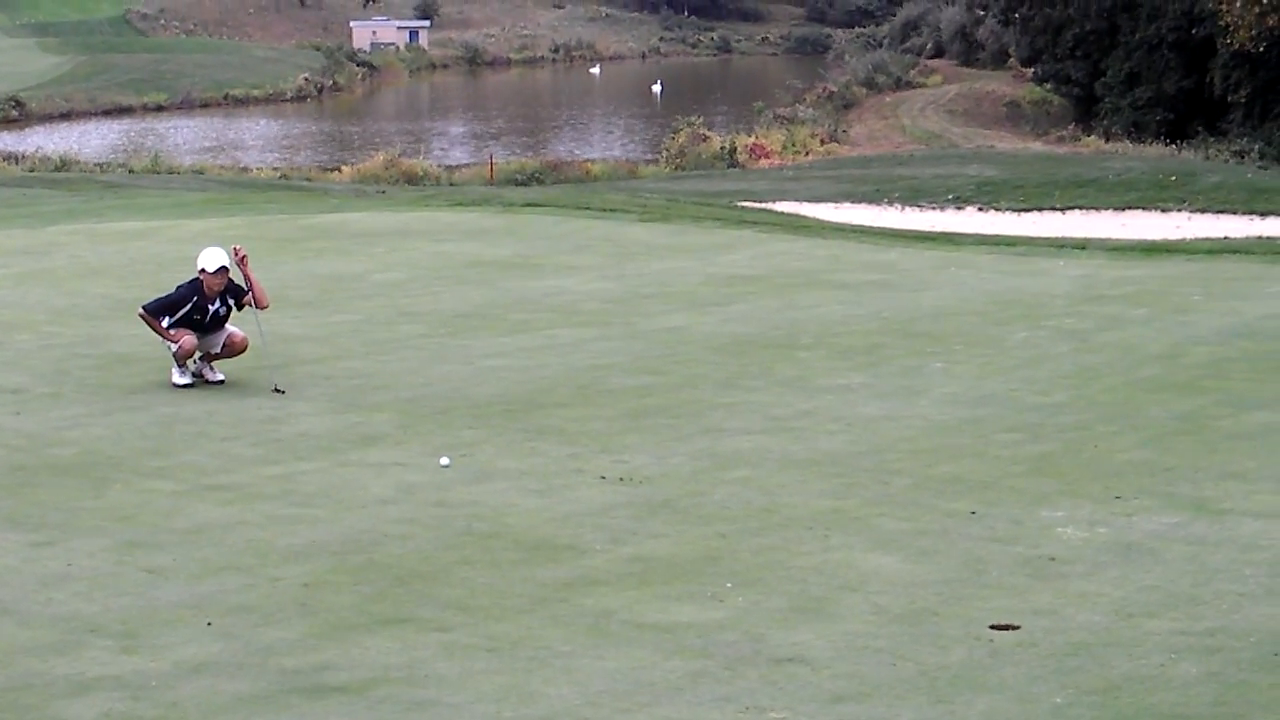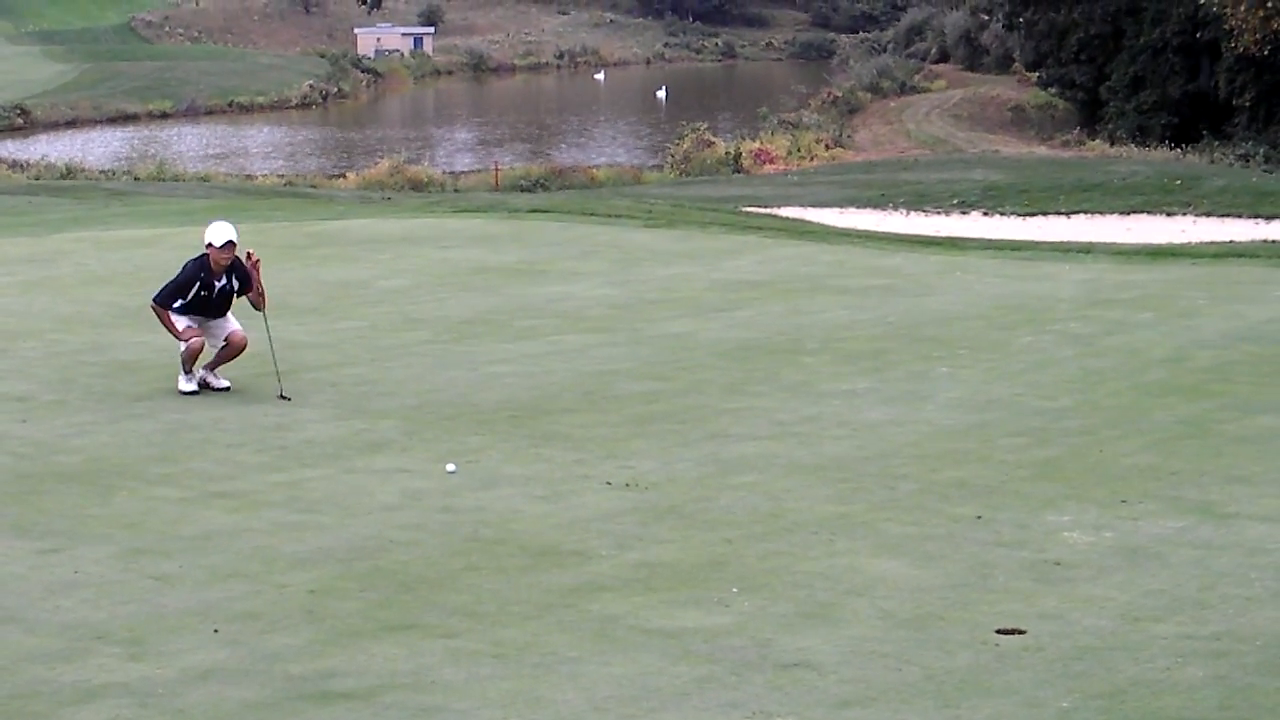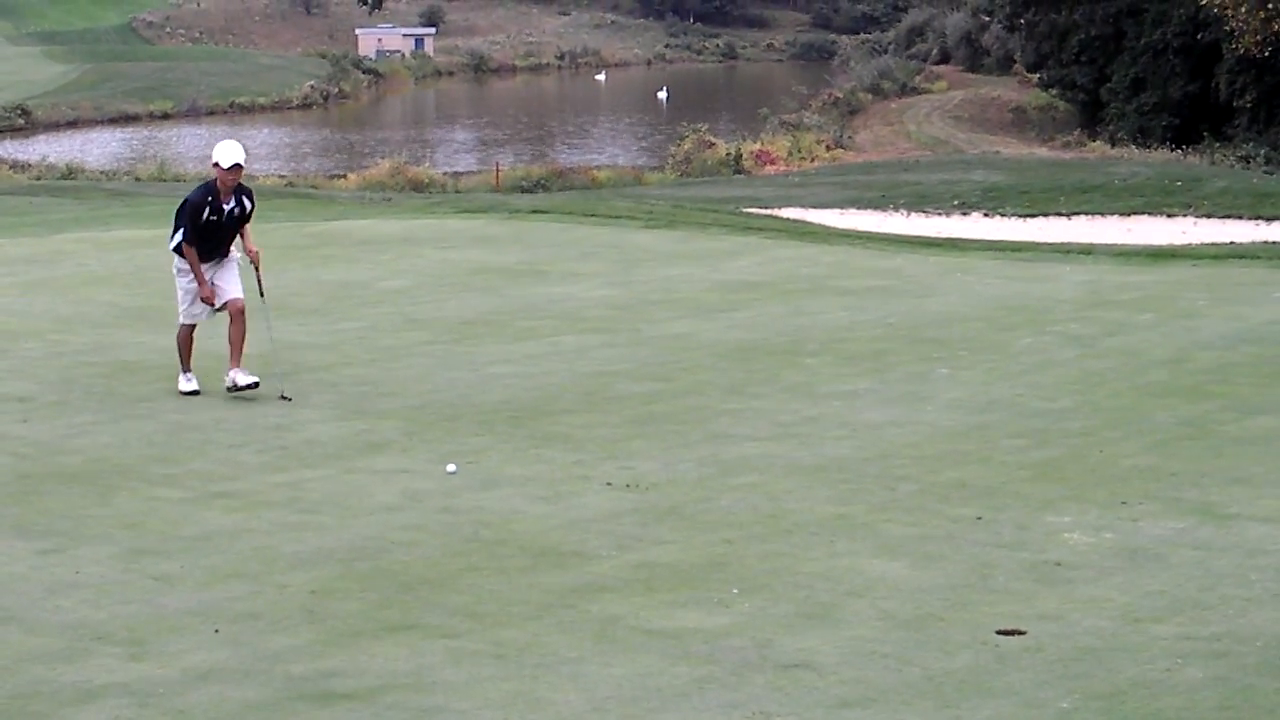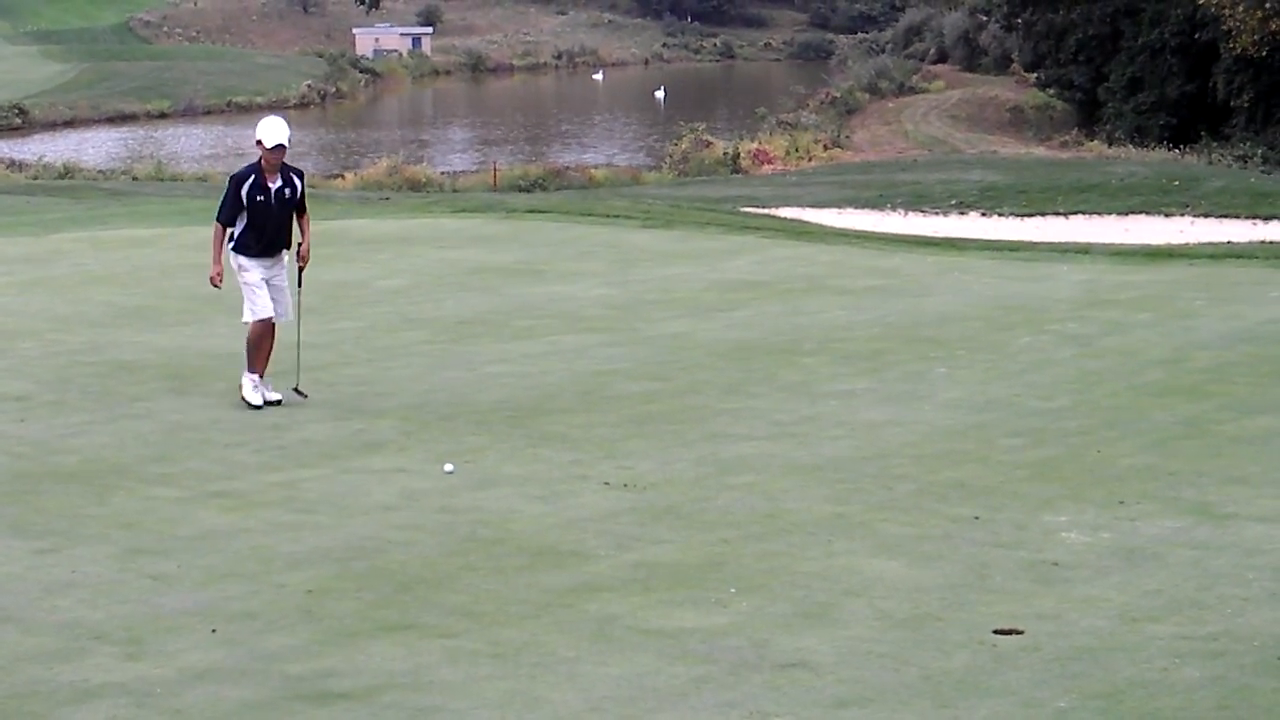
dt=0.5s
person 1, frame 1
left shoulder: (230, 290)
right shoulder: (187, 294)
left elbow: (262, 303)
right elbow: (144, 312)
left wrist: (246, 270)
right wrist: (169, 336)
left hip: (211, 333)
right hip: (181, 331)
left knee: (240, 342)
right knee: (189, 344)
left ankle: (203, 364)
right ankle: (180, 367)
person 1, frame 2
left shoulder: (237, 269)
right shoulder: (193, 272)
left elbow: (259, 305)
right elbow: (156, 304)
left wrist: (255, 274)
right wrist: (178, 333)
left hip: (216, 316)
right hip: (185, 315)
left knee: (239, 340)
right knee: (196, 343)
left ankle: (207, 371)
right ankle: (186, 374)
person 1, frame 3
left shoulder: (245, 196)
right shoulder: (198, 200)
right elbow: (188, 245)
left wrist: (248, 244)
right wrist: (202, 283)
left hip: (224, 259)
right hip: (191, 262)
left knee: (237, 308)
right knee: (189, 322)
left ankle: (235, 373)
right ankle: (186, 374)
person 1, frame 4
left shoulder: (295, 178)
right shoulder: (243, 179)
left elbow: (301, 212)
right elbow: (222, 222)
left wrist: (305, 240)
right wrist: (216, 263)
left hip: (277, 259)
right hip: (248, 259)
left knee: (270, 323)
right knee: (261, 320)
left ankle: (259, 381)
right ankle: (250, 376)
